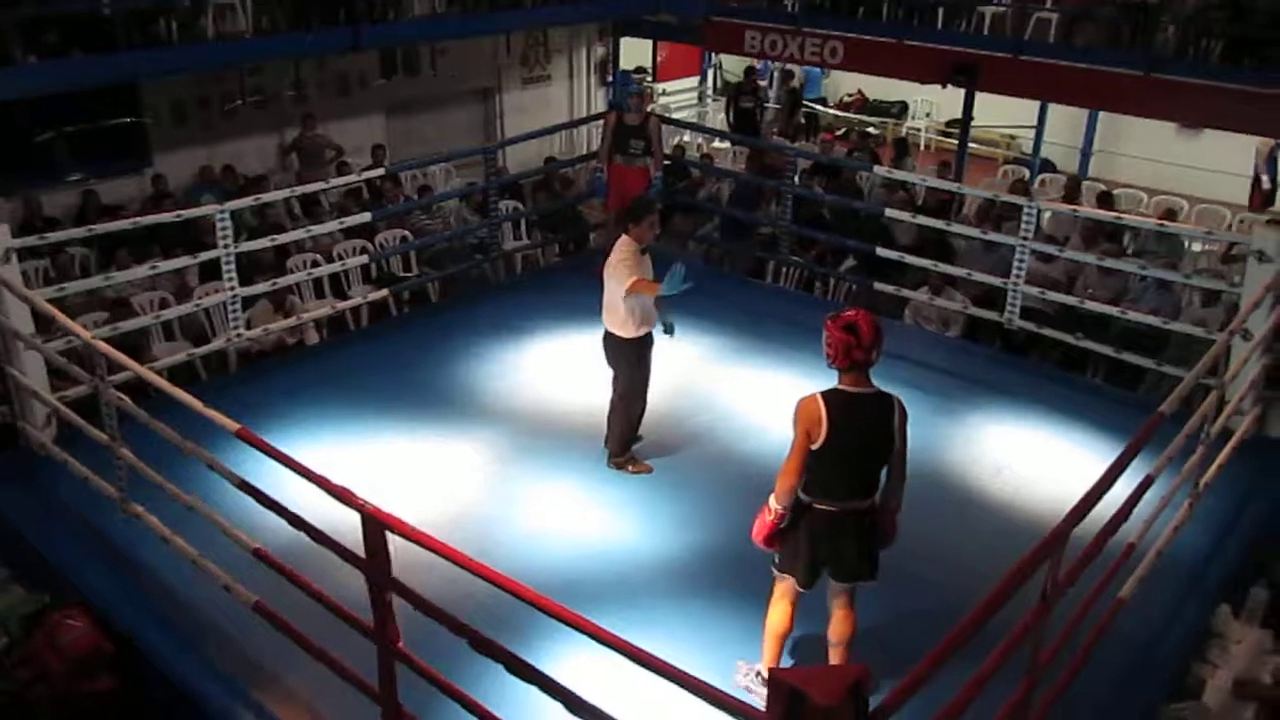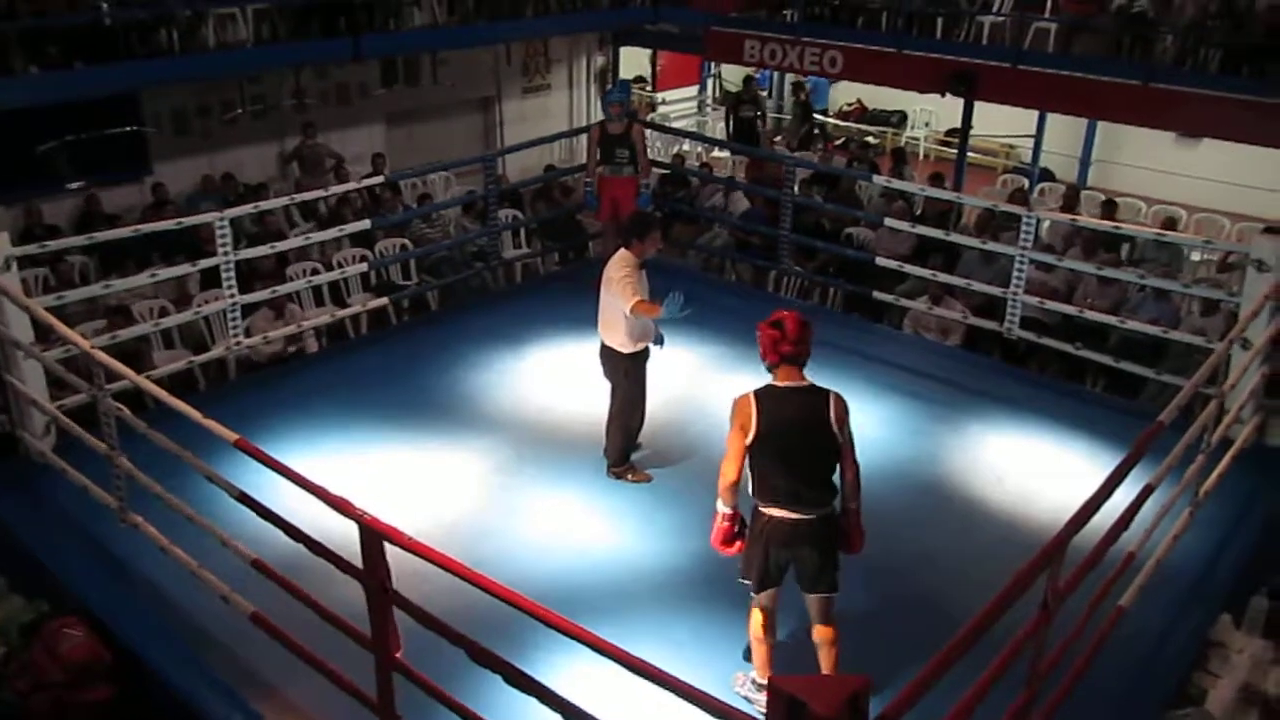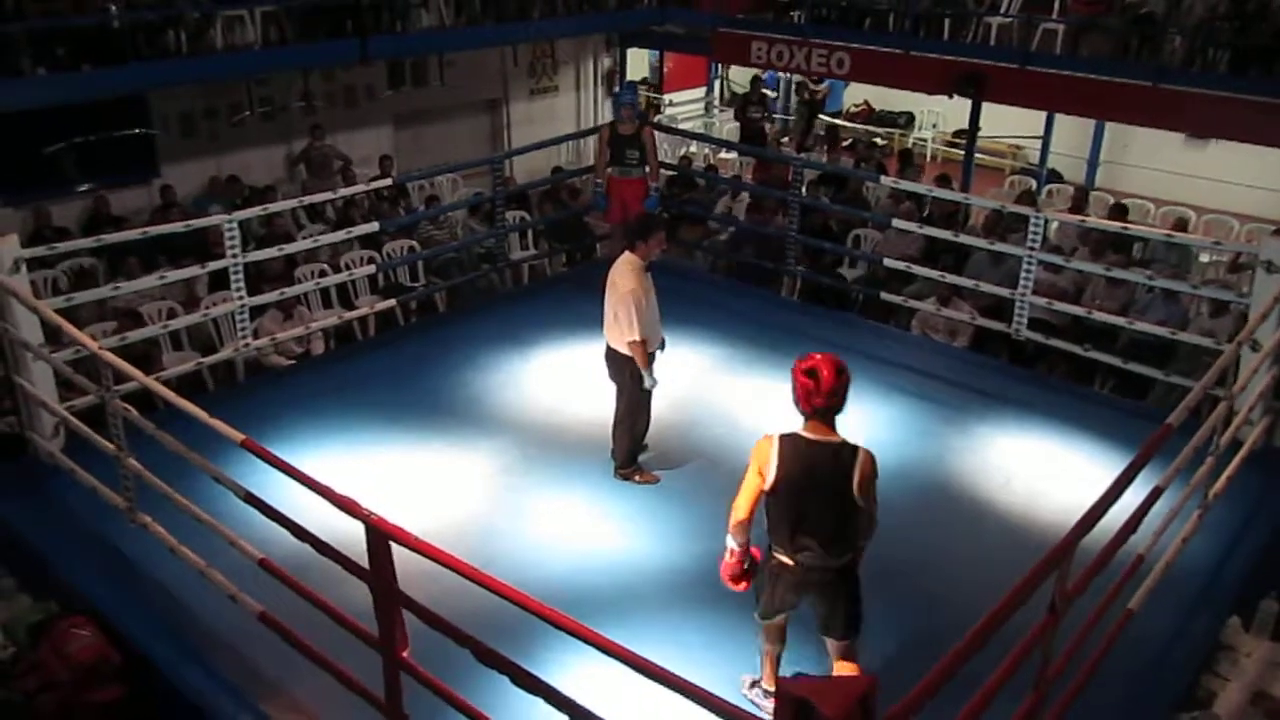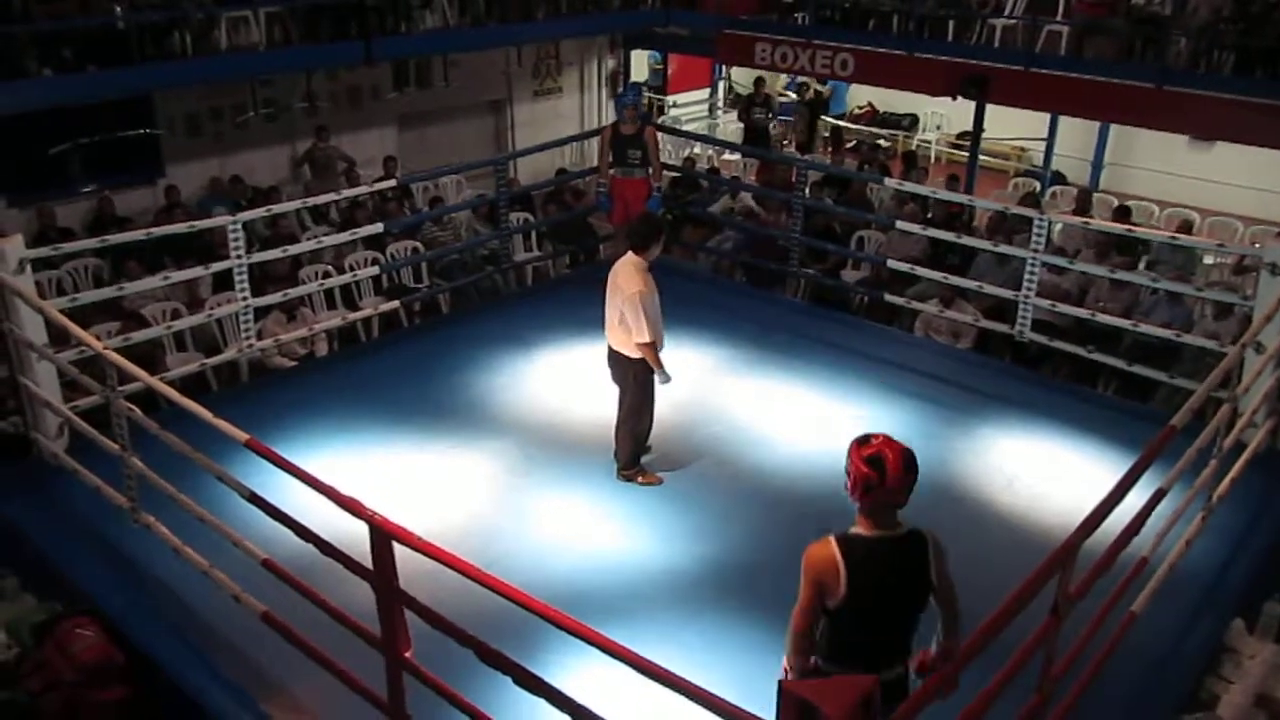
dt=0.7s
person 1, frame 1
left shoulder: (813, 407)
right shoulder: (894, 409)
left elbow: (791, 475)
right elbow: (896, 474)
left wrist: (774, 511)
right wrist: (887, 513)
left hip: (813, 517)
right hip: (859, 520)
left knee: (784, 596)
right knee: (843, 602)
left ankle: (765, 677)
person 1, frame 2
left shoulder: (747, 406)
right shoulder: (833, 403)
left elbow: (729, 477)
right elbow: (850, 472)
left wrist: (726, 513)
right wrist: (851, 515)
left hip: (771, 524)
right hip: (820, 523)
left knee: (762, 604)
right knee: (822, 610)
left ankle: (762, 685)
person 1, frame 3
left shoulder: (770, 449)
right shoulder: (862, 461)
left elbow: (740, 515)
right elbow: (866, 525)
left wrist: (737, 548)
left hip: (784, 564)
right hip: (836, 571)
left knee: (771, 624)
right knee: (844, 654)
left ankle: (767, 689)
person 1, frame 4
left shoulder: (824, 558)
right shoulder: (927, 549)
left elbow: (801, 634)
right elbow: (951, 613)
left wrist: (794, 671)
right wrist: (944, 655)
right hip: (891, 689)
person 2, frame 1
left shoulder: (639, 249)
right shoulder: (622, 258)
right elbow: (632, 286)
left wrist: (661, 316)
right wrist: (664, 289)
left hip: (637, 334)
right hip: (625, 340)
left knee: (633, 392)
right knee: (629, 396)
left ankle: (618, 436)
right ankle: (619, 455)
person 2, frame 2
left shoulder: (629, 261)
right shoulder: (622, 273)
right elbow: (634, 305)
left wrist: (652, 328)
right wrist: (663, 312)
left hip: (628, 346)
right hip: (624, 353)
left knee: (625, 403)
right knee: (629, 407)
left ankle: (618, 445)
right ankle: (619, 464)
person 2, frame 3
left shoulder: (630, 263)
right shoulder: (630, 282)
right elbow: (634, 339)
left wrist: (656, 335)
right wrist: (647, 372)
left hip: (624, 351)
right hip: (628, 357)
left knee: (631, 407)
right knee: (634, 410)
left ankle: (625, 445)
right ankle: (626, 466)
person 2, frame 4
left shoulder: (624, 264)
right shoulder: (637, 286)
right elbow: (644, 339)
left wrist: (657, 336)
right wrist: (660, 369)
left hip: (620, 349)
right hip: (633, 358)
left knee: (632, 407)
right knee: (637, 411)
left ankle: (628, 447)
right ankle: (629, 467)
person 3, frame 1
left shoulder: (651, 122)
right shoulder: (613, 118)
left elbow: (658, 152)
right elbow: (605, 146)
left wrist: (657, 180)
left hip: (639, 173)
right hip: (617, 171)
right knee: (612, 214)
person 3, frame 2
left shoulder: (635, 129)
right shoulder: (597, 130)
left elbow: (643, 161)
right elbow: (591, 161)
left wrist: (645, 189)
right wrist: (589, 188)
left hip: (628, 183)
right hip: (606, 183)
right knee: (607, 227)
person 3, frame 3
left shoulder: (645, 131)
right shoulder: (607, 131)
left elbow: (653, 163)
right elbow: (601, 162)
left wrist: (654, 192)
right wrist: (599, 189)
left hip: (637, 184)
right hip: (615, 184)
right knee: (615, 226)
person 3, frame 4
left shoulder: (647, 131)
right shoulder: (609, 131)
left elbow: (655, 163)
right elbow: (604, 162)
left wrist: (656, 192)
right wrist: (601, 190)
left hip: (640, 184)
right hip: (617, 184)
right knee: (618, 227)
